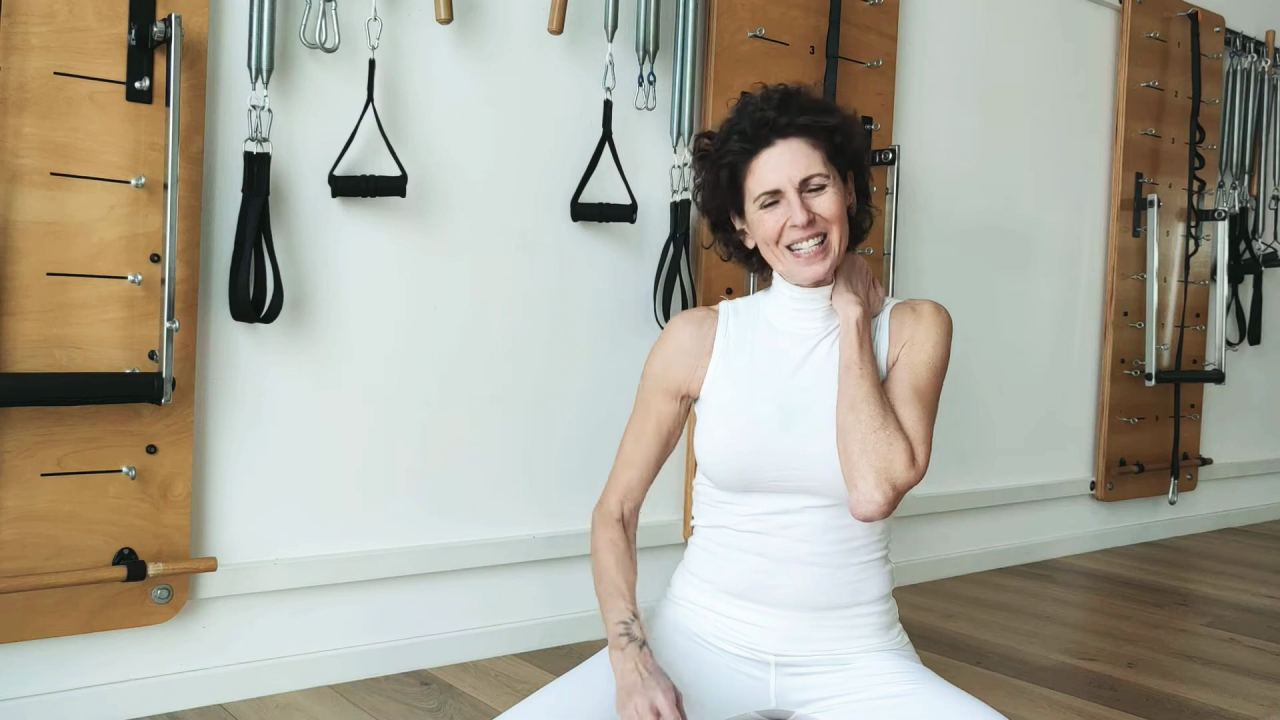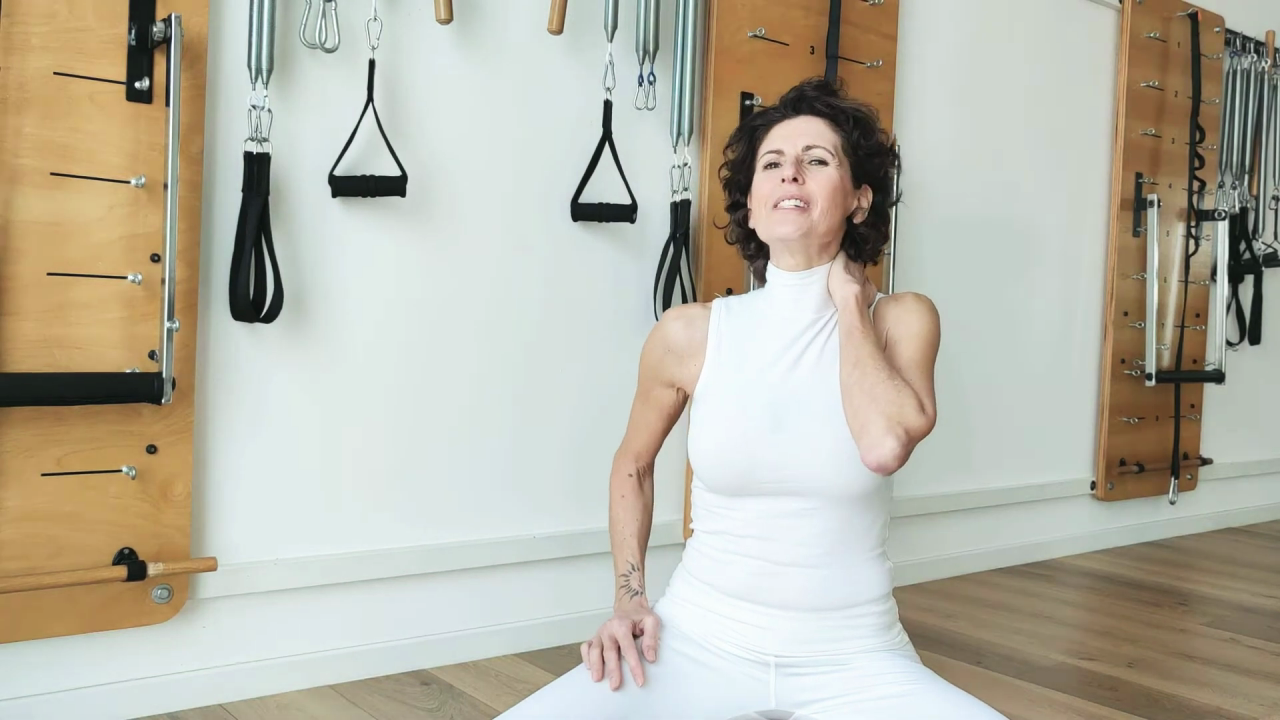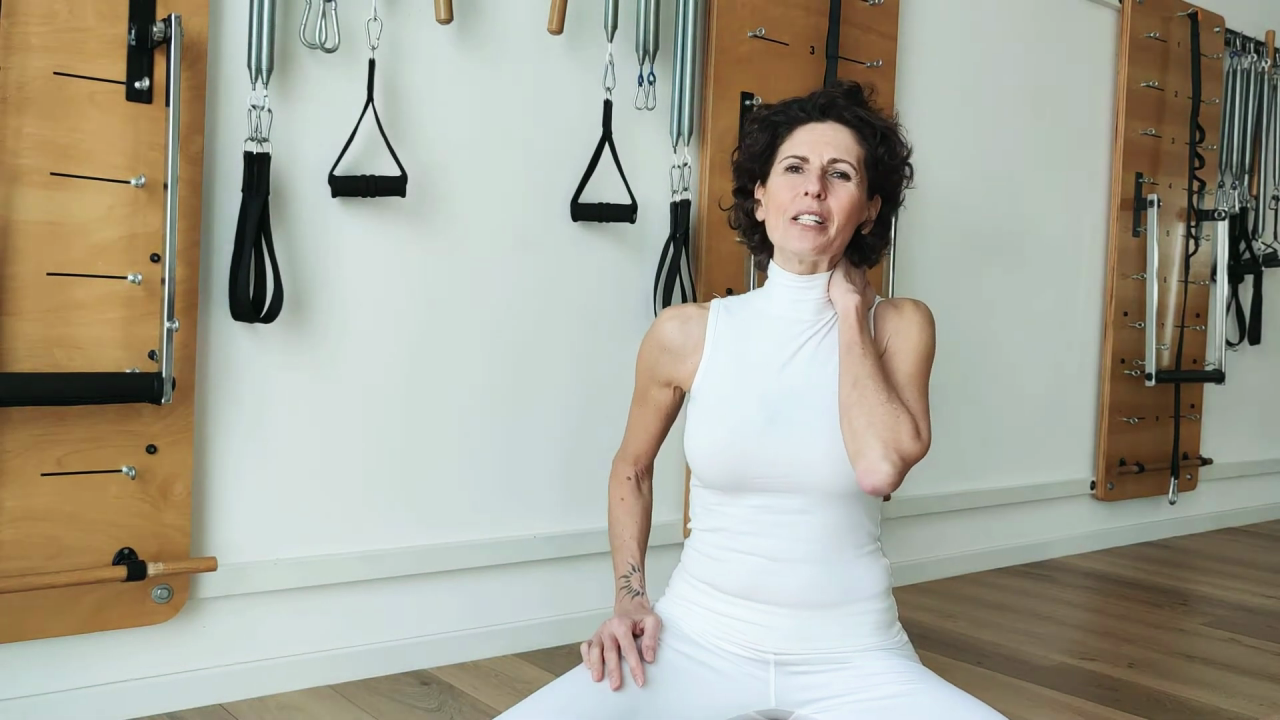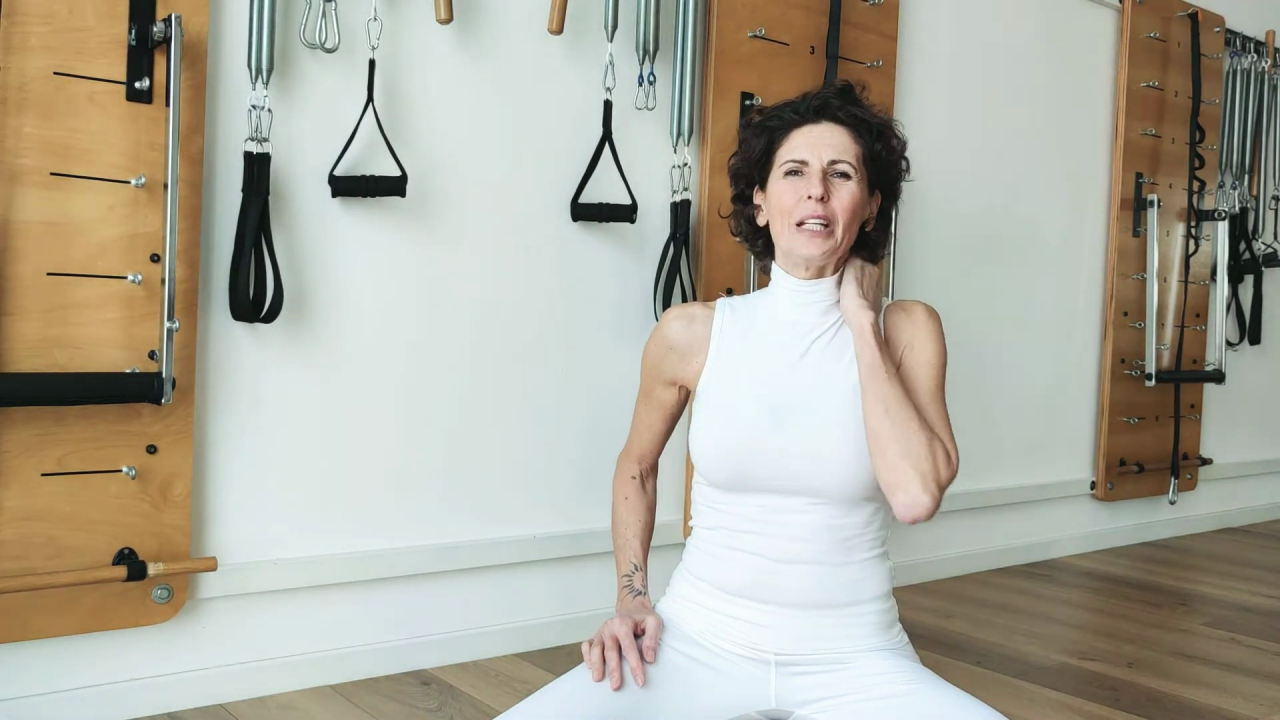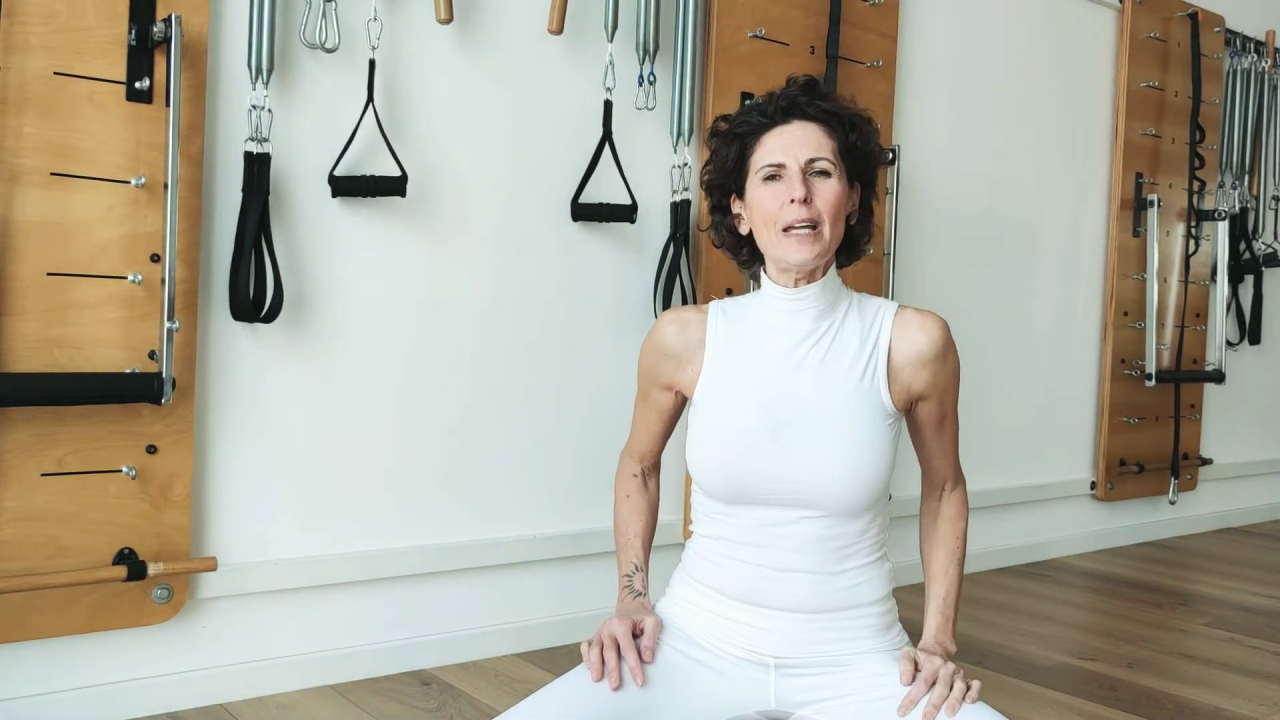
dt=1s
person 1, frame 1
left shoulder: (913, 327)
right shoulder: (697, 337)
left elbow: (874, 492)
right elbow: (615, 513)
left wrist: (854, 319)
right wrist: (632, 657)
left hip: (852, 660)
right hip: (699, 640)
person 1, frame 2
left shoulder: (902, 319)
right shoulder: (689, 333)
left elbow: (885, 445)
right elbow: (632, 466)
left wrist: (850, 298)
right wrist: (628, 600)
left hip: (852, 661)
right hip: (699, 641)
person 1, frame 3
left shoulder: (899, 325)
right shoulder: (685, 332)
left elbow: (879, 467)
right elbow: (631, 468)
left wrist: (849, 310)
right wrist: (629, 598)
left hip: (851, 659)
right hip: (698, 640)
person 1, frame 4
left shoulder: (906, 329)
right shoulder: (690, 331)
left elbow: (916, 494)
right elbow: (637, 466)
left wrist: (860, 319)
right wrist: (630, 599)
left hip: (852, 659)
right hip: (698, 640)
person 1, frame 5
left shoulder: (912, 342)
right shoulder: (683, 337)
left elbow: (944, 487)
right elbow: (639, 464)
left wrist: (938, 641)
right wrist: (631, 599)
left hip: (851, 660)
right hip: (699, 642)
